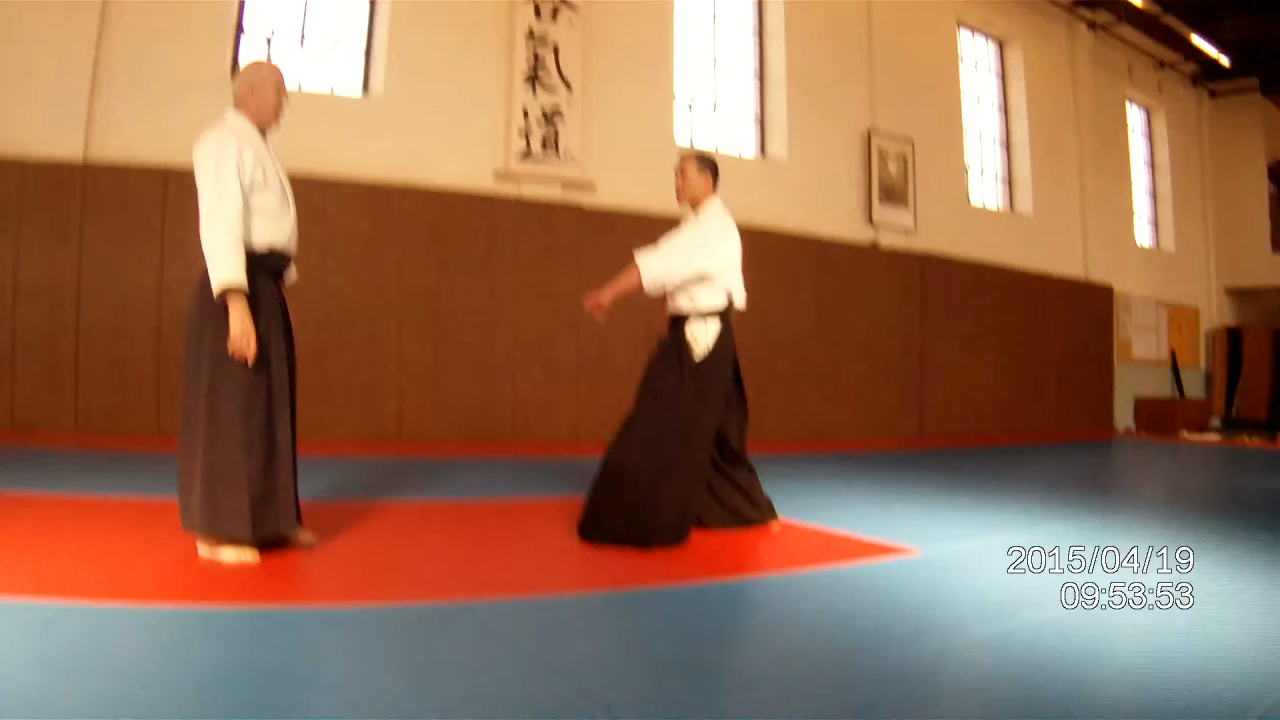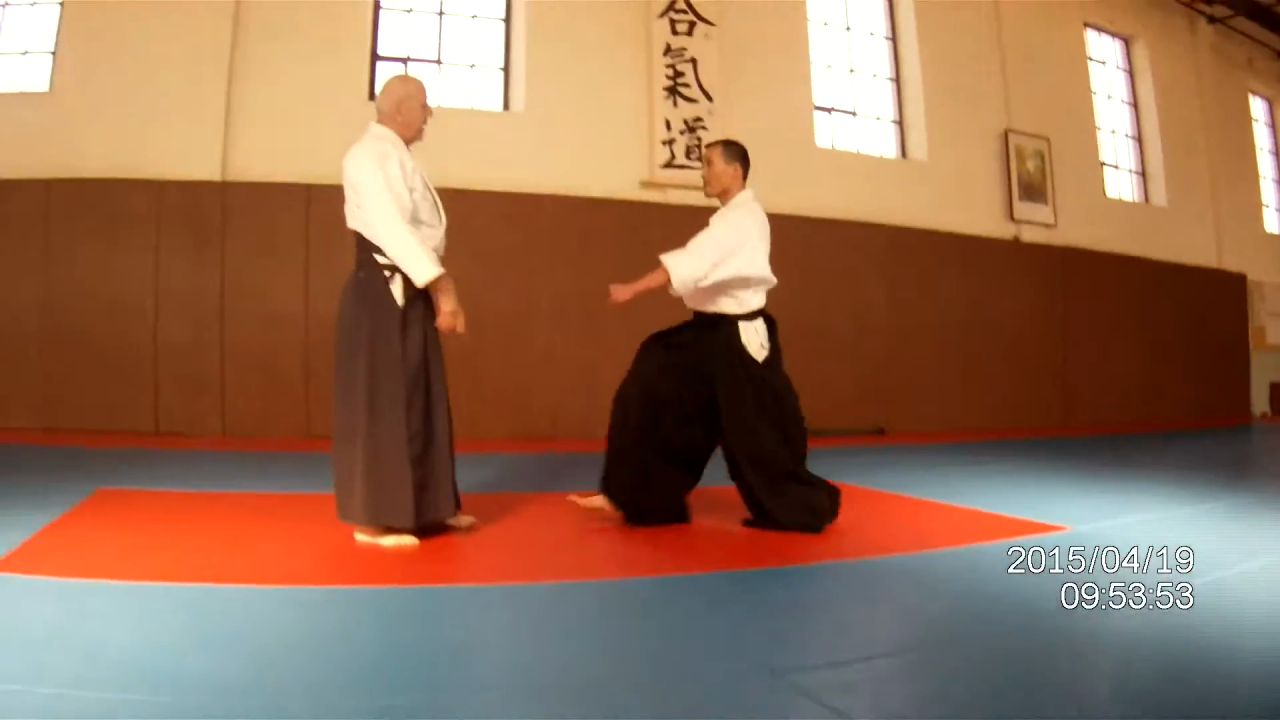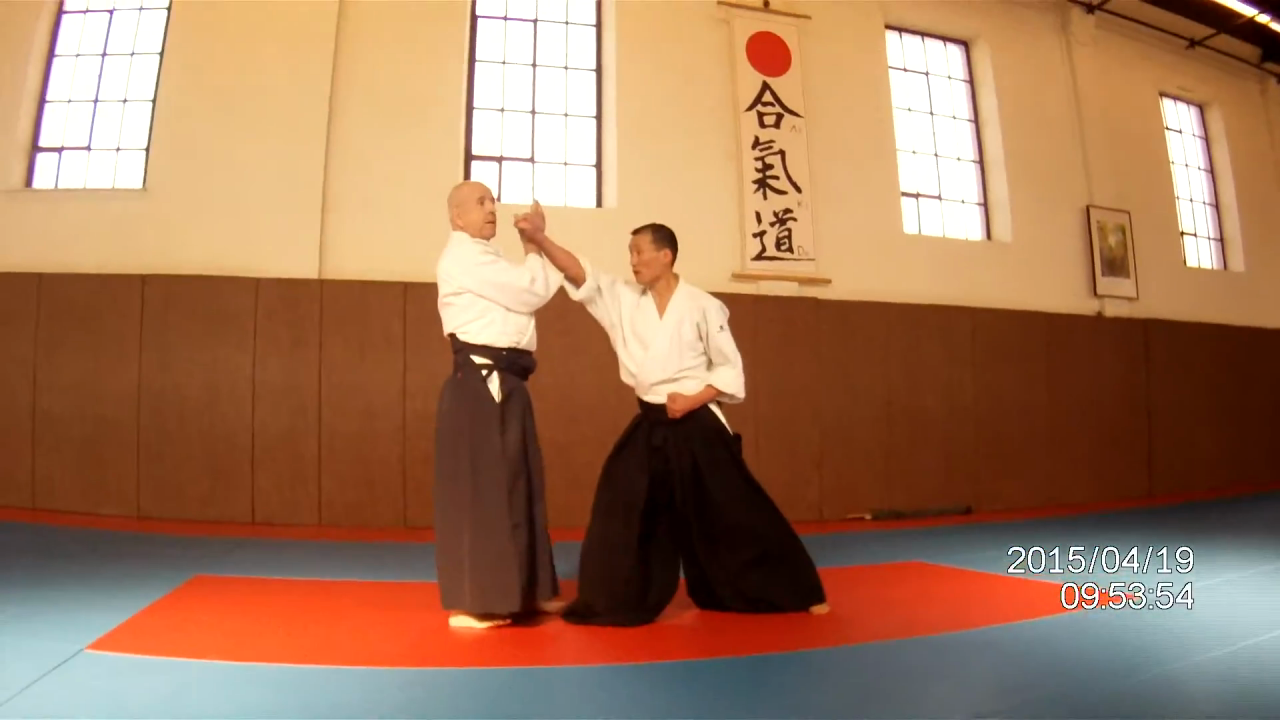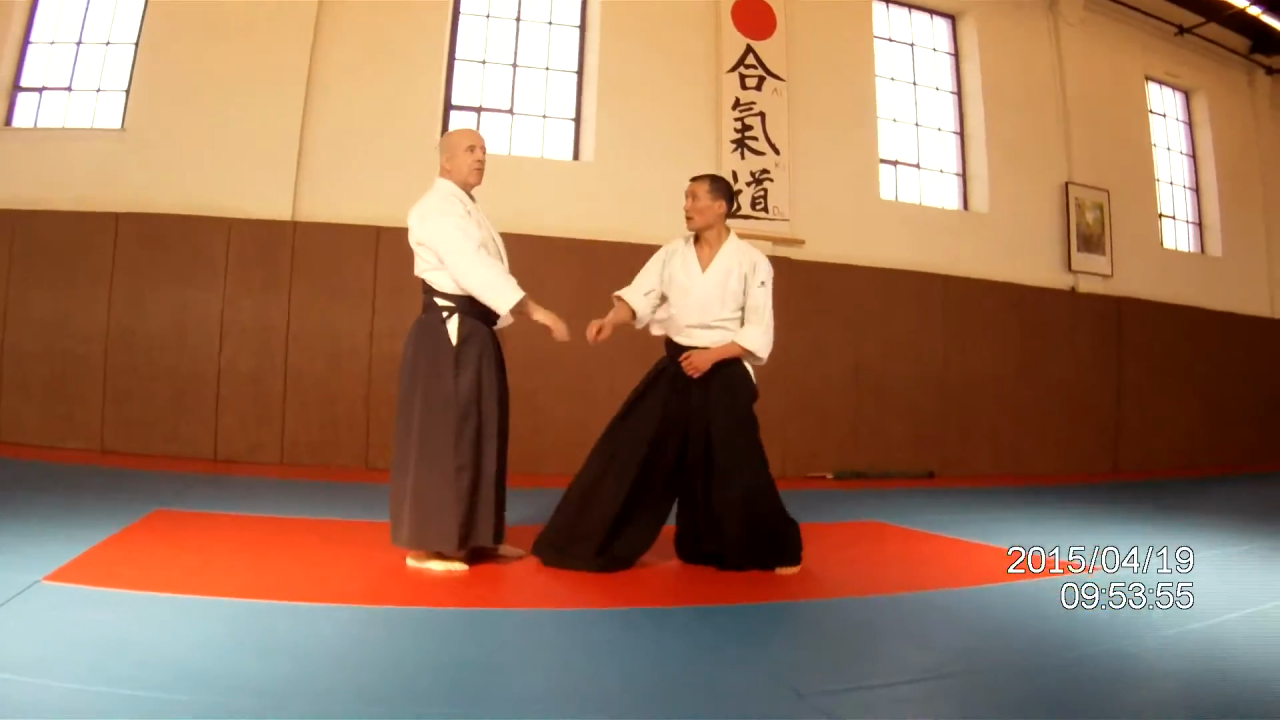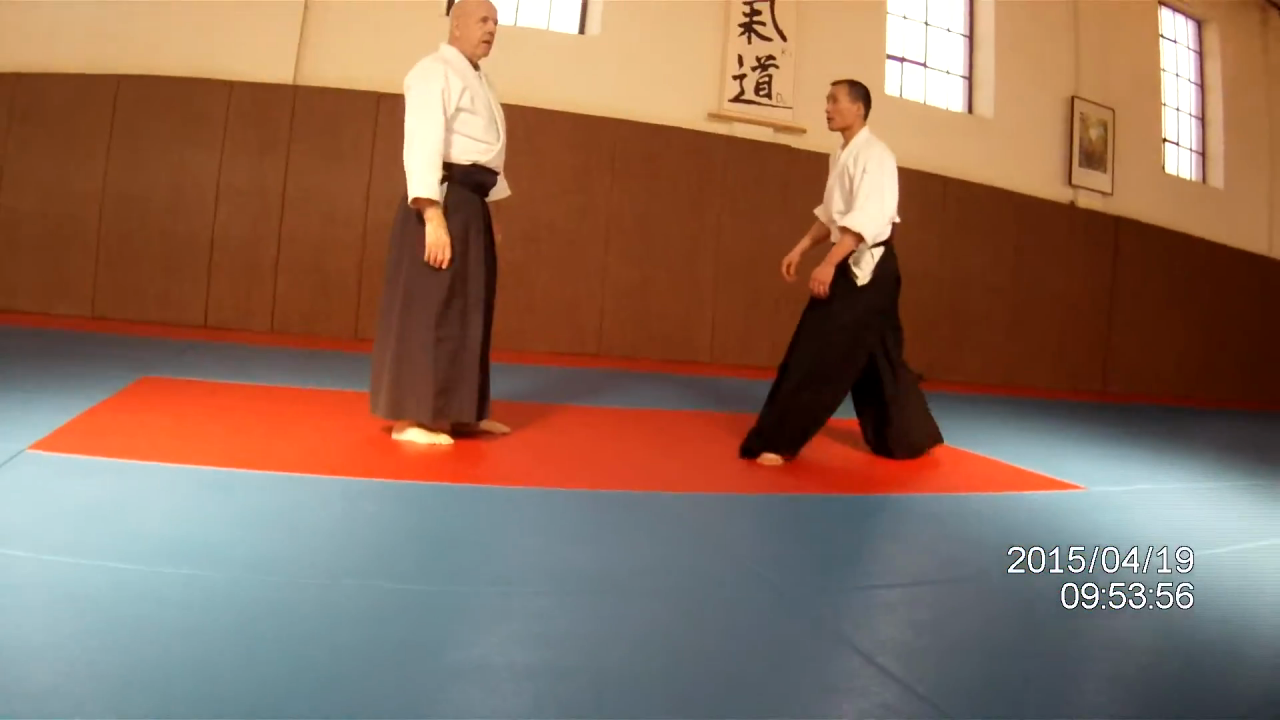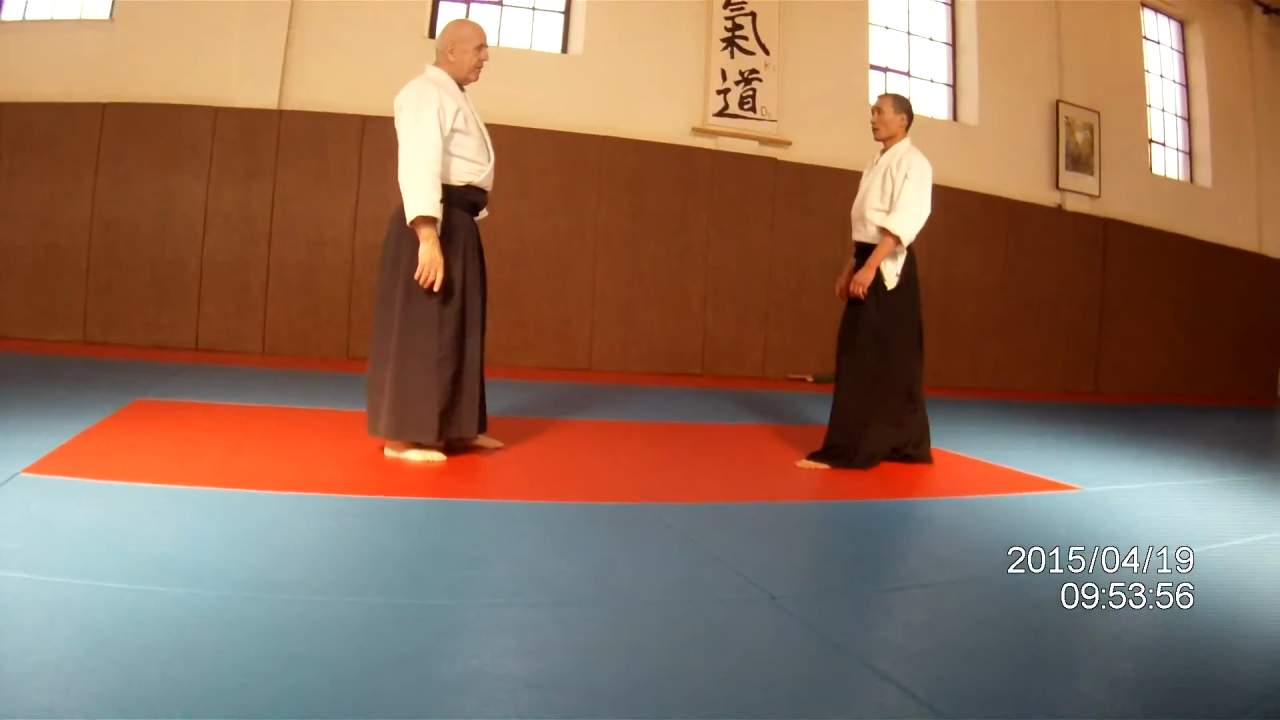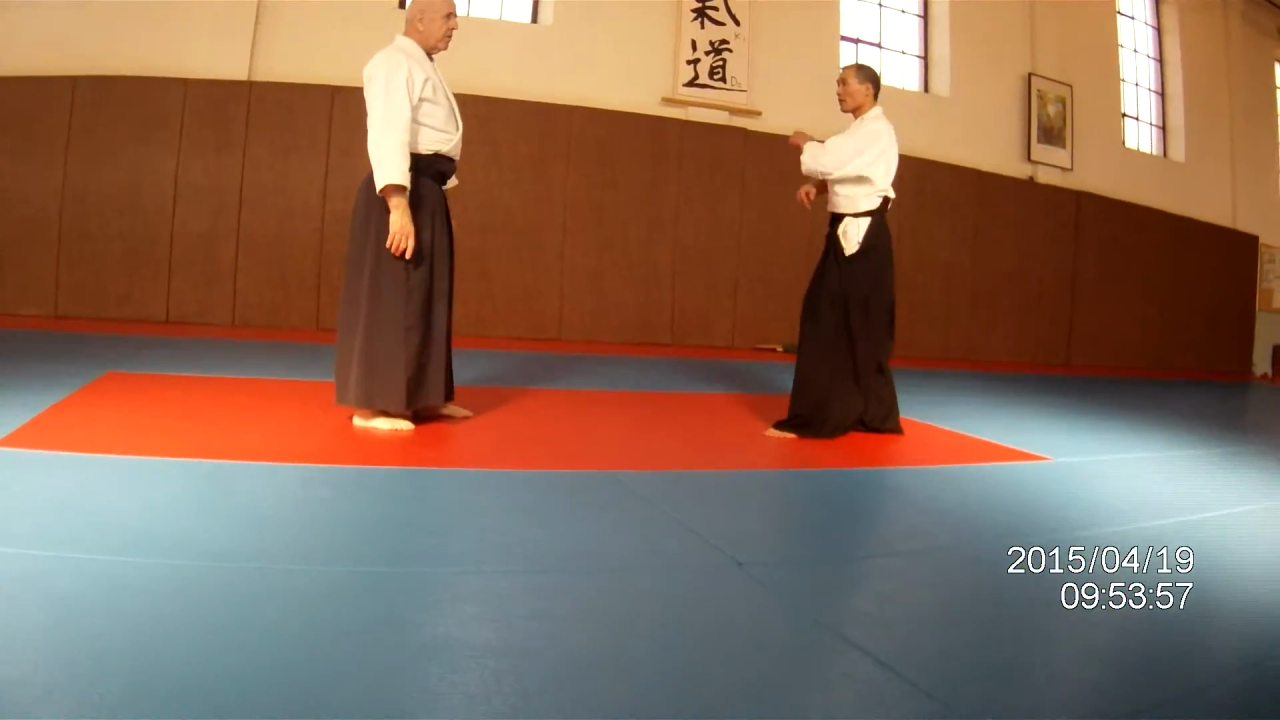
dt=0.7s
person 1, frame 1
left shoulder: (253, 144)
right shoulder: (225, 142)
right elbow: (220, 224)
right wrist: (237, 302)
left hip: (263, 288)
right hip: (238, 290)
left knee: (265, 408)
right knee: (230, 409)
left ankle: (267, 520)
right ankle: (215, 532)
person 1, frame 2
left shoulder: (393, 155)
right shoulder: (374, 153)
right elbow: (394, 227)
left wrist: (436, 286)
right wrist: (441, 286)
left hip: (408, 289)
right hip: (385, 291)
left knee: (417, 400)
right knee: (383, 402)
left ankle: (423, 507)
right ankle: (372, 520)
person 1, frame 3
left shoulder: (480, 257)
right shoulder: (463, 257)
left elbow: (520, 296)
right elbow: (531, 291)
right wrist: (533, 247)
left hip: (499, 386)
right hip: (480, 388)
left knee: (509, 489)
right knee: (481, 491)
left ankle: (516, 594)
right ankle: (468, 605)
person 1, frame 4
left shoulder: (463, 208)
right shoulder: (438, 207)
right elbow: (473, 269)
left wrist: (489, 329)
right wrist: (534, 309)
left hip: (473, 333)
right hip: (448, 334)
left knee: (476, 436)
right knee: (442, 438)
left ankle: (468, 537)
right ankle: (425, 547)
person 1, frame 5
left shoulder: (476, 80)
right shoulder: (436, 72)
right elbow: (422, 146)
left wrist: (486, 213)
right wrist: (434, 217)
left hip: (470, 207)
right hip: (442, 206)
left knee: (465, 312)
right knee: (428, 309)
left ankle: (459, 413)
right ankle: (408, 418)
person 1, frame 6
left shoulder: (453, 98)
right shoulder: (426, 94)
right elbow: (418, 167)
right wrist: (428, 236)
left hip: (458, 224)
right hip: (435, 223)
left knee: (457, 329)
right knee: (422, 329)
left ankle: (452, 429)
right ankle: (403, 437)
person 1, frame 7
left shoulder: (422, 67)
right shoulder: (395, 63)
right elbow: (387, 136)
right wrist: (399, 203)
left hip: (426, 193)
right hip: (402, 193)
left knee: (425, 297)
right knee: (390, 297)
left ankle: (421, 397)
right ankle: (370, 405)
person 2, frame 1
left shoulder: (711, 225)
right shoulder: (714, 225)
left elbow: (660, 261)
right elbow: (735, 293)
left wrist: (607, 293)
left hip: (698, 338)
right hip: (705, 337)
left knee: (663, 429)
right knee: (714, 431)
left ankle: (641, 523)
right ankle: (747, 508)
person 2, frame 2
left shoulder: (744, 220)
right shoulder: (733, 217)
left elbow: (694, 263)
left wrist: (632, 289)
left hip: (740, 339)
right hip: (706, 332)
left knee: (756, 434)
right knee: (643, 404)
left ankle: (802, 508)
right ankle: (627, 498)
person 2, frame 3
left shoulder: (703, 306)
right shoulder: (623, 299)
left elbow: (730, 370)
right elbow: (581, 275)
left wrist: (693, 400)
right wrist: (539, 239)
left hip: (697, 425)
right hip: (650, 426)
left knee: (736, 513)
right knee: (621, 511)
left ankle: (797, 591)
right ankle: (615, 601)
person 2, frame 4
left shoulder: (750, 262)
right shoulder: (671, 254)
left elbow: (759, 332)
right elbow: (641, 295)
left wrist: (713, 356)
right wrist: (609, 320)
left hip: (724, 376)
right hip: (674, 368)
left knee: (737, 468)
right knee: (627, 453)
left ankle: (776, 550)
right ankle: (588, 546)
person 2, frame 5
left shoulder: (873, 155)
right shoulder: (842, 155)
left elbow: (867, 218)
left wrist: (829, 263)
right wrist: (801, 248)
left hip: (866, 265)
right hip: (855, 265)
left knee: (818, 349)
right knee: (876, 359)
left ankle: (782, 441)
right ankle: (911, 437)
person 2, frame 6
left shoulder: (911, 162)
right shoulder: (879, 162)
left elbow: (904, 222)
left wrist: (870, 267)
right wrist: (850, 268)
left hip: (888, 269)
right hip: (870, 265)
left knee: (867, 358)
right knee: (889, 358)
left ankle: (846, 450)
right ankle: (904, 443)
person 2, frame 7
left shoulder: (874, 130)
right shoulder: (860, 130)
left elbow: (820, 160)
right elbow: (834, 171)
left wrist: (803, 143)
right wrist: (812, 186)
left hip: (860, 236)
right hip: (856, 234)
left knee: (828, 323)
right knee: (860, 327)
left ankle: (811, 418)
right ankle: (871, 413)
